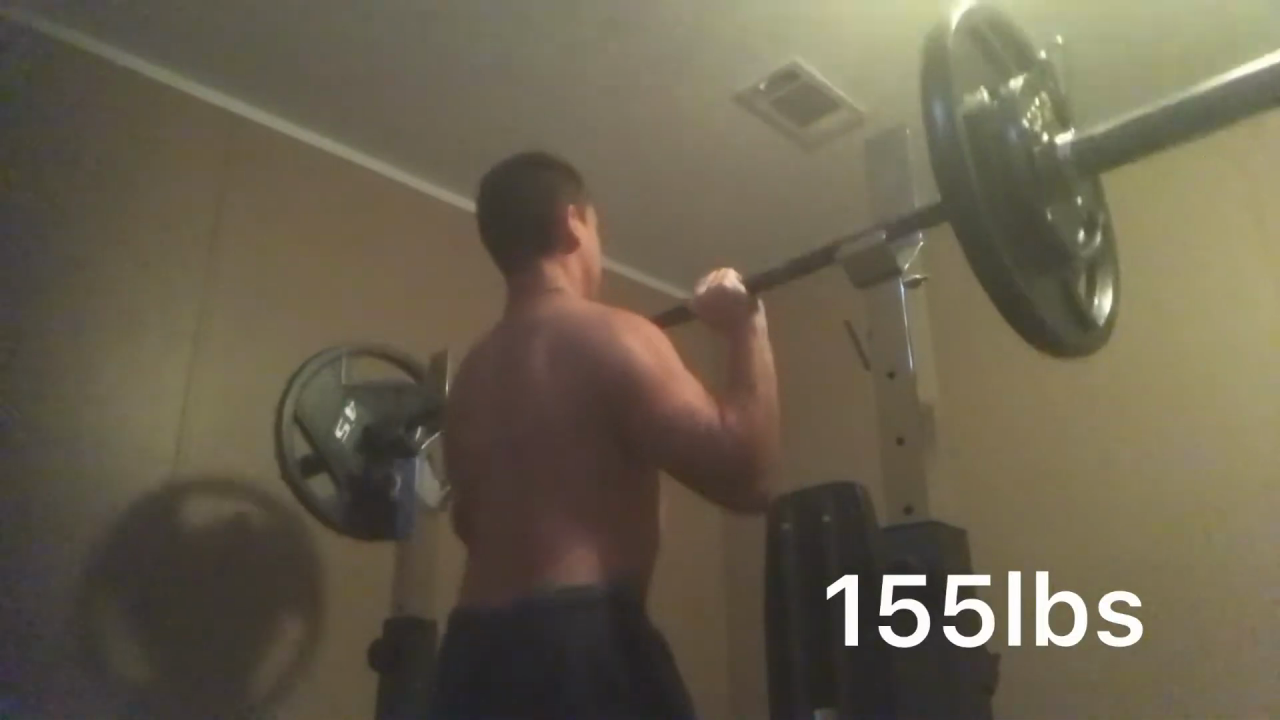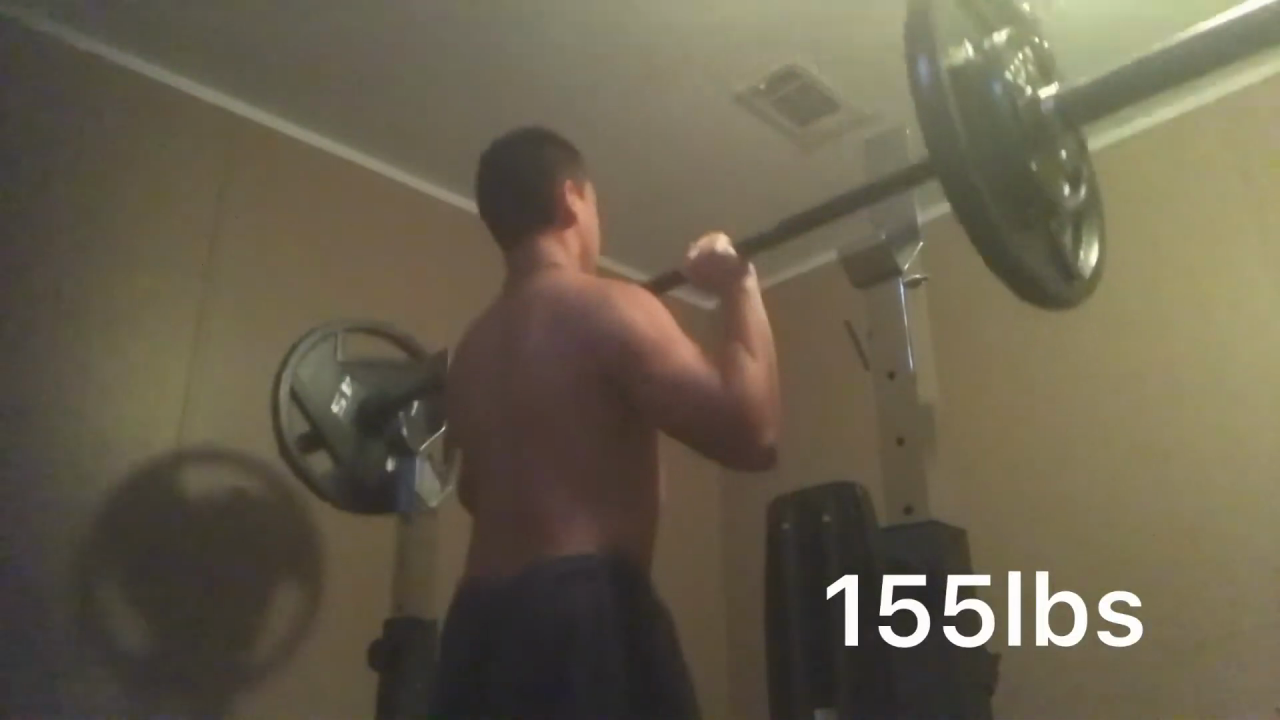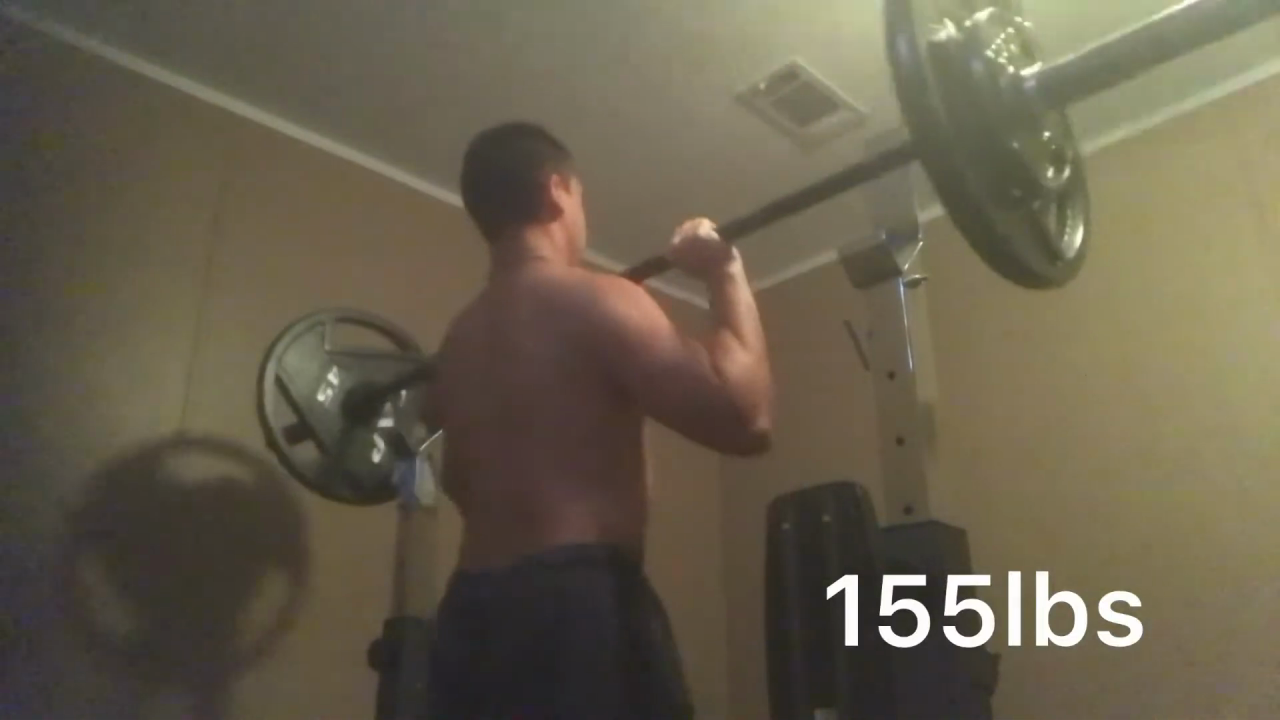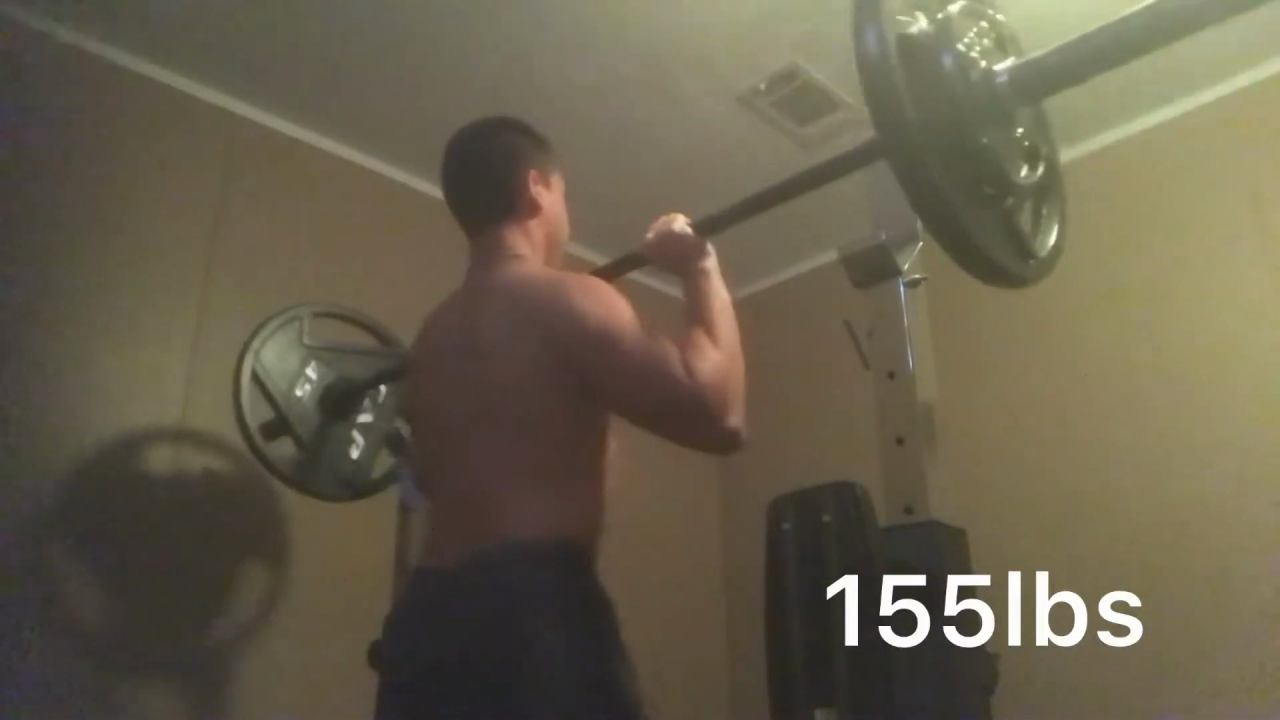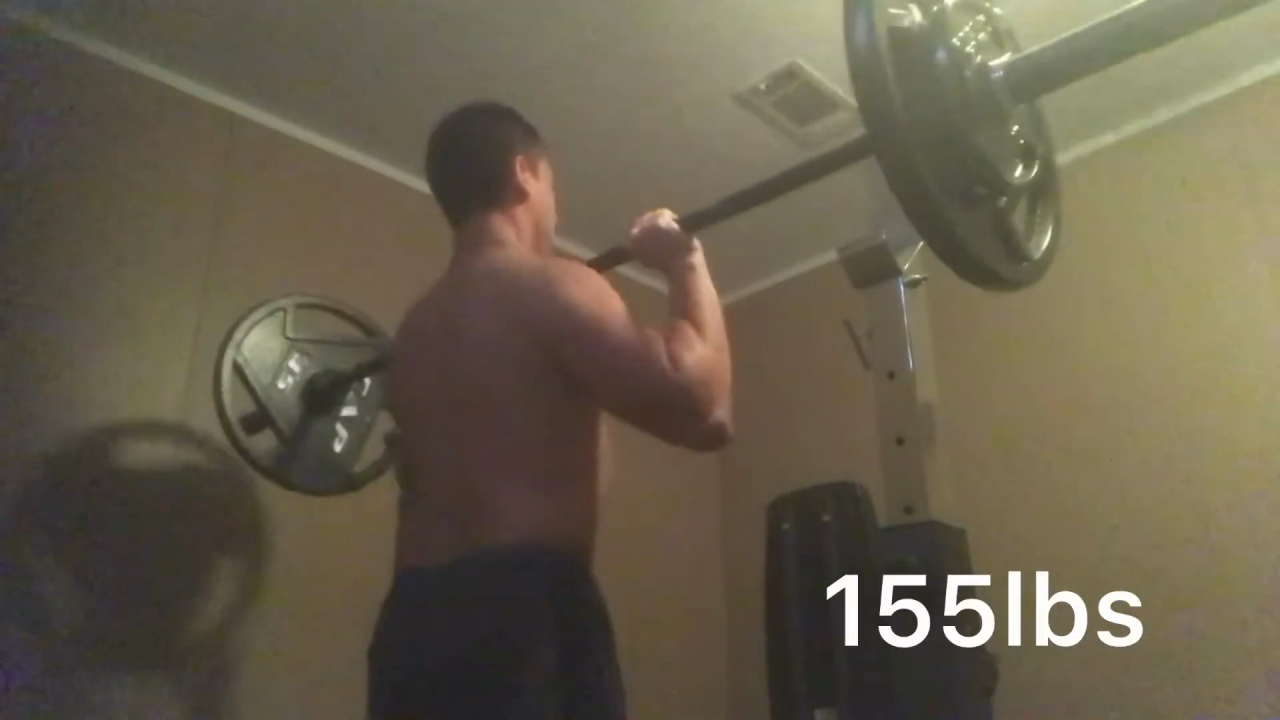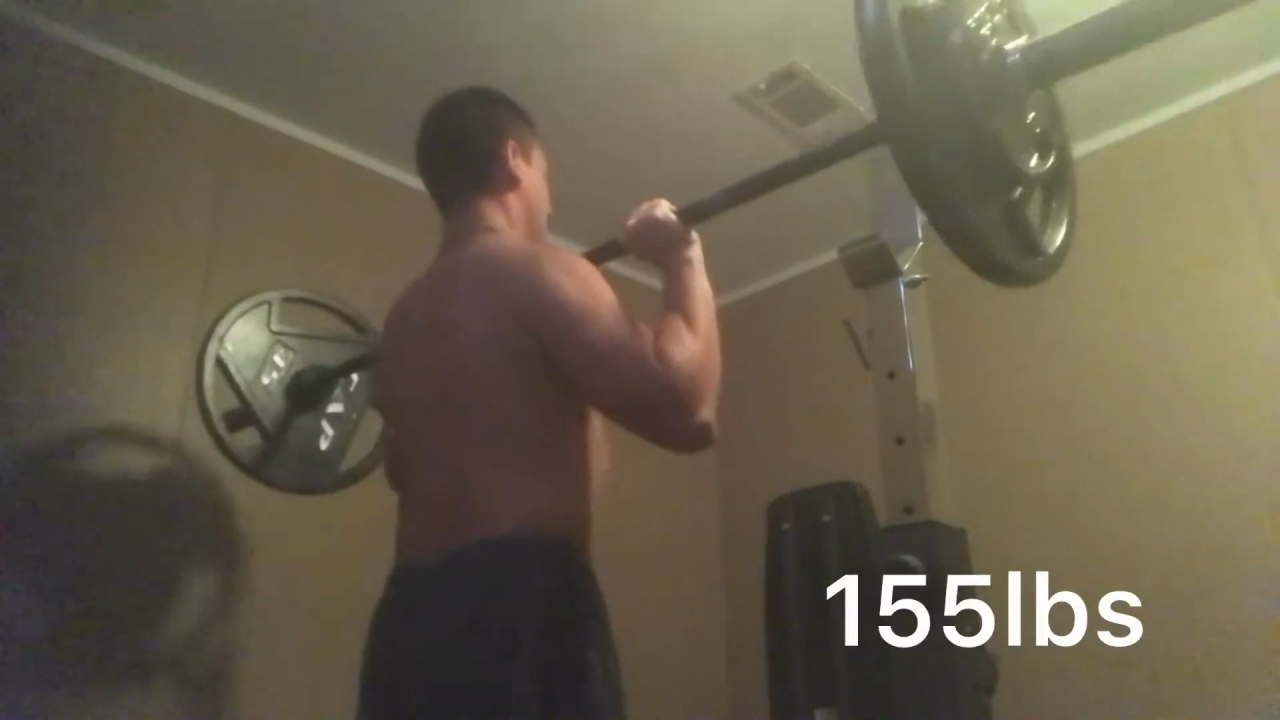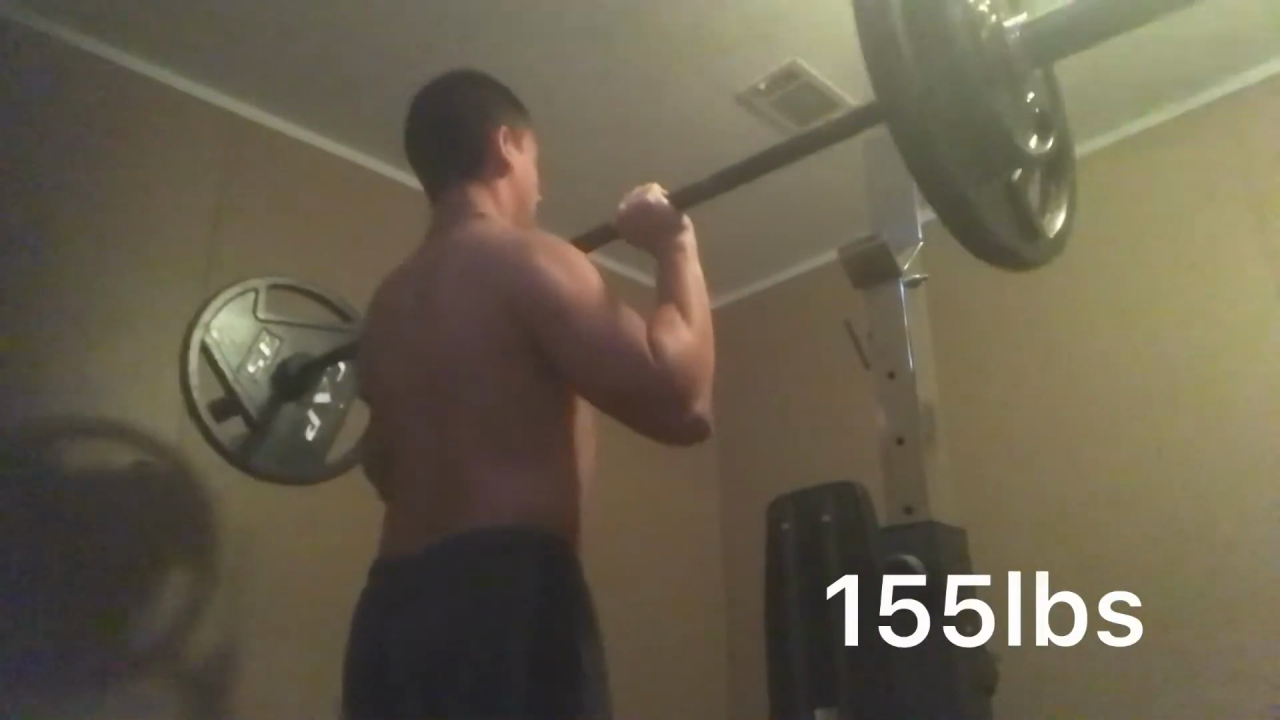
dt=0.2s
person 1, frame 1
left shoulder: (472, 372)
right shoulder: (607, 336)
right elbow: (743, 476)
right wrist: (746, 326)
left hip: (474, 651)
right hip: (578, 646)
person 1, frame 2
left shoulder: (473, 347)
right shoulder: (604, 308)
right elbow: (749, 434)
right wrist: (739, 289)
left hip: (479, 624)
right hip: (581, 617)
person 1, frame 3
left shoulder: (459, 340)
right shoulder: (592, 300)
right elbow: (743, 418)
right wrist: (726, 275)
left hip: (472, 614)
right hip: (575, 607)
person 1, frame 4
left shoulder: (435, 334)
right shoulder: (565, 300)
right elbow: (717, 415)
right wrist: (700, 270)
left hip: (430, 613)
right hip: (529, 608)
person 1, frame 5
left shoulder: (417, 326)
right shoulder: (548, 287)
right elbow: (702, 411)
right wrist: (686, 265)
left hip: (418, 615)
right hip: (516, 612)
person 1, frame 6
left shoulder: (407, 314)
right shoulder: (536, 273)
right elbow: (685, 412)
right wrist: (682, 258)
left hip: (413, 610)
right hip: (513, 606)
person 1, frame 7
left shoulder: (389, 303)
right shoulder: (525, 260)
right elbow: (680, 403)
right wrist: (674, 244)
left hip: (397, 606)
right hip: (500, 601)
